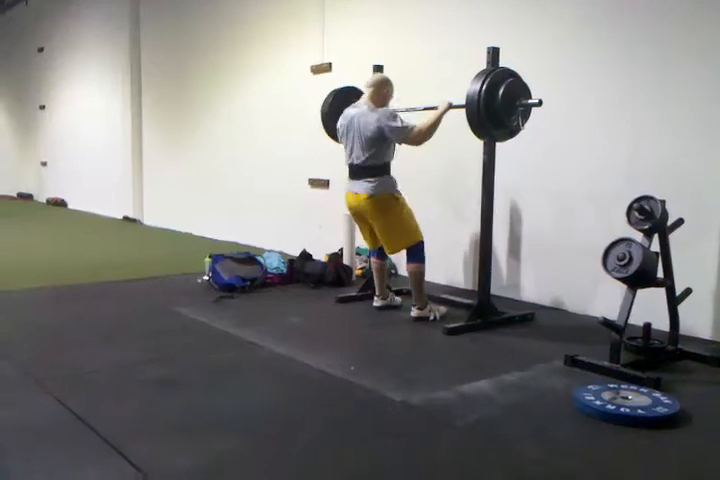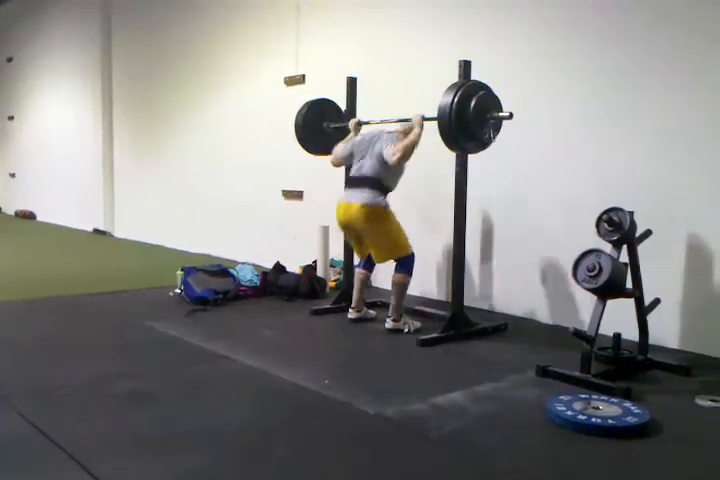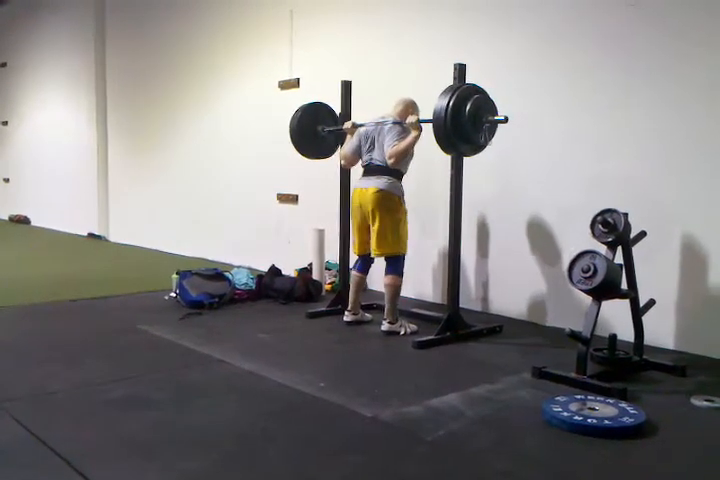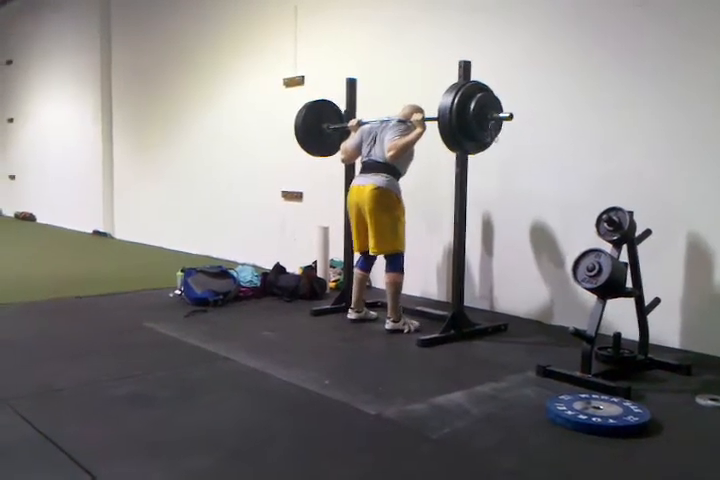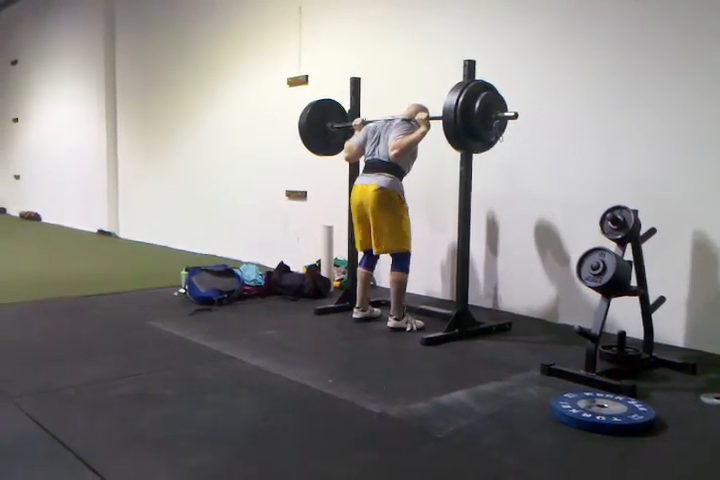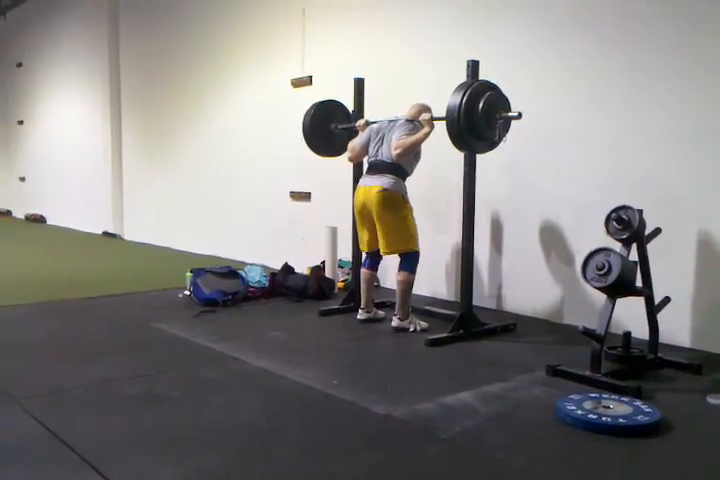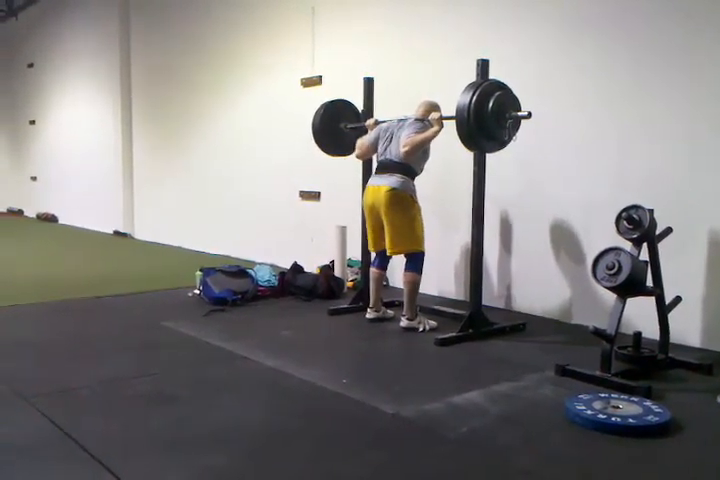
dt=0.7s
person 1, frame 1
left shoulder: (345, 116)
right shoulder: (381, 117)
right elbow: (417, 137)
right wrist: (441, 112)
left hip: (353, 194)
right hip: (378, 194)
left knee: (377, 245)
right knee: (414, 245)
left ankle: (381, 296)
right ankle: (420, 306)
person 1, frame 2
left shoulder: (365, 137)
right shoulder: (392, 138)
left elbow: (335, 160)
right elbow: (397, 157)
left wrist: (353, 133)
right wrist: (417, 131)
left hip: (345, 208)
right hip: (369, 207)
left knee: (369, 255)
right knee: (405, 258)
left ankle: (357, 308)
right ankle: (396, 319)
person 1, frame 3
left shoulder: (367, 128)
right shoulder: (397, 128)
left elbow: (345, 161)
right elbow: (393, 159)
left wrist: (350, 135)
right wrist: (415, 133)
left hip: (360, 192)
right hip: (384, 194)
left knee: (364, 256)
right knee: (395, 259)
left ankle: (352, 311)
right ankle: (391, 320)
person 1, frame 4
left shoulder: (369, 127)
right shoulder: (400, 127)
left elbow: (345, 156)
right elbow: (392, 152)
left wrist: (353, 132)
right wrist: (419, 131)
left hip: (356, 190)
right hip: (380, 191)
left knee: (366, 253)
right knee: (394, 255)
left ankle: (356, 308)
right ankle: (394, 319)
person 1, frame 5
left shoulder: (372, 126)
right shoulder: (405, 126)
left elbow: (349, 154)
right elbow: (396, 151)
left wrist: (357, 131)
right wrist: (423, 129)
left hip: (359, 189)
right hip: (383, 191)
left knee: (369, 252)
right knee: (400, 254)
left ankle: (361, 307)
right ankle: (397, 317)
person 1, frame 6
left shoulder: (376, 127)
right shoulder: (408, 127)
left elbow: (352, 155)
right elbow: (398, 151)
left wrist: (361, 132)
right wrist: (426, 130)
left hip: (363, 191)
right hip: (387, 192)
left knee: (372, 253)
right knee: (409, 254)
left ankle: (366, 309)
right ankle: (402, 317)
person 1, frame 7
left shoulder: (386, 126)
right shoulder: (418, 127)
left elbow: (360, 152)
right elbow: (406, 149)
left wrist: (370, 131)
right wrist: (435, 128)
left hip: (372, 190)
right hip: (396, 192)
left knee: (381, 252)
right knee: (414, 254)
left ankle: (374, 308)
right ankle: (410, 317)
